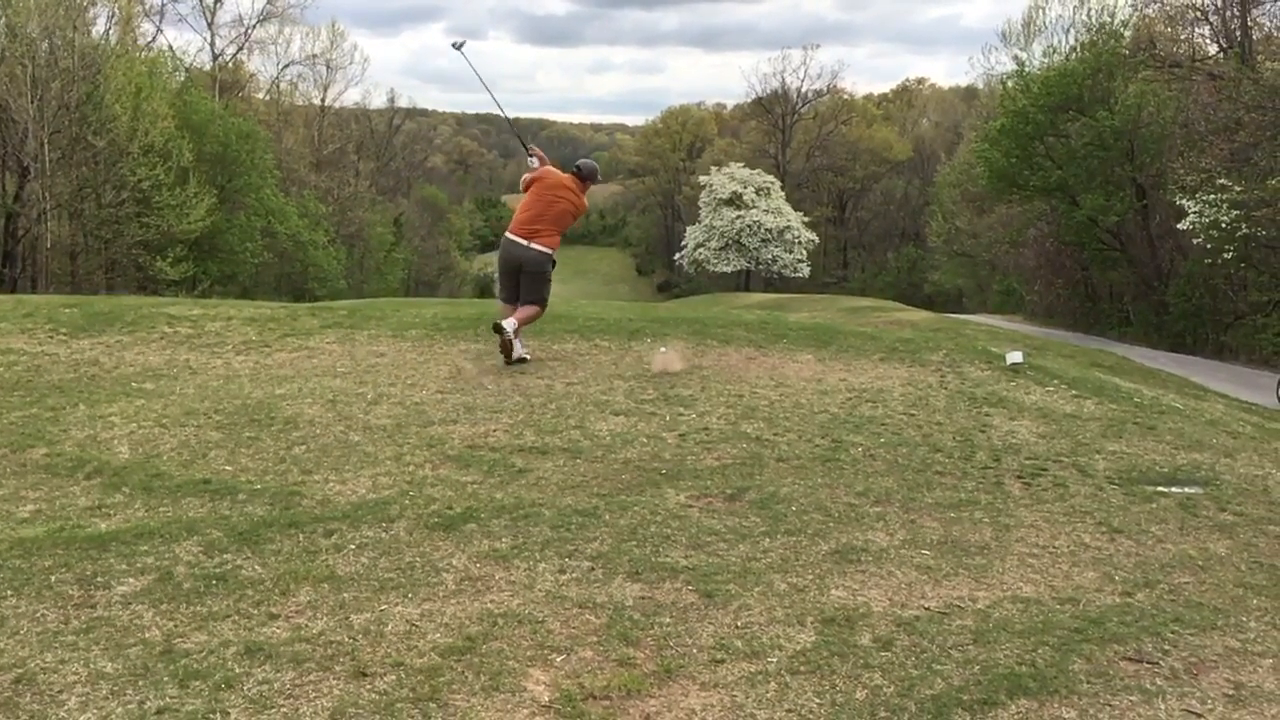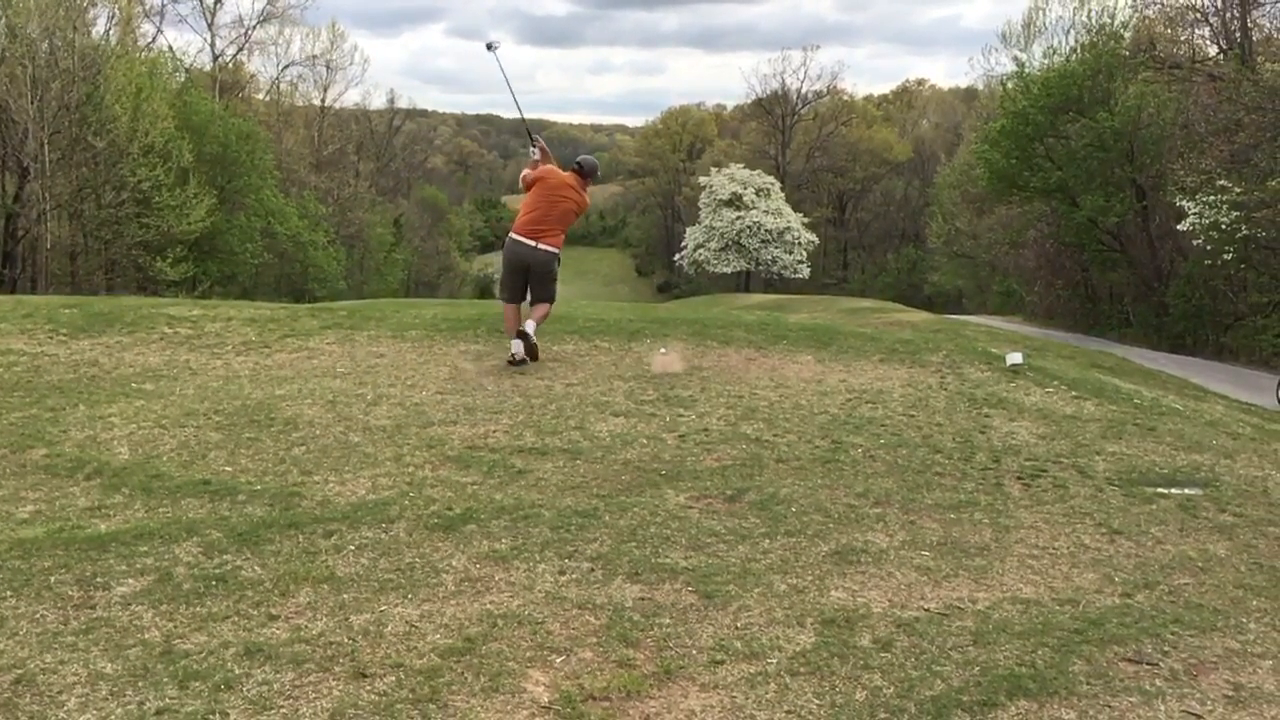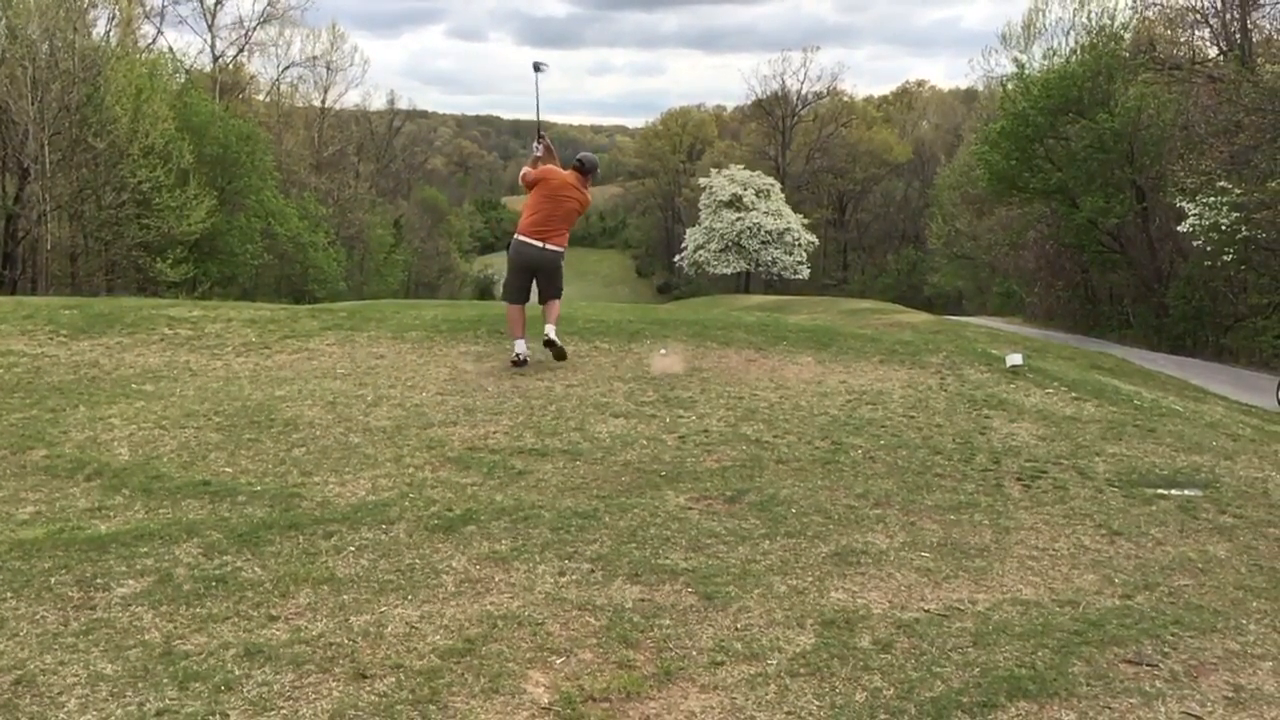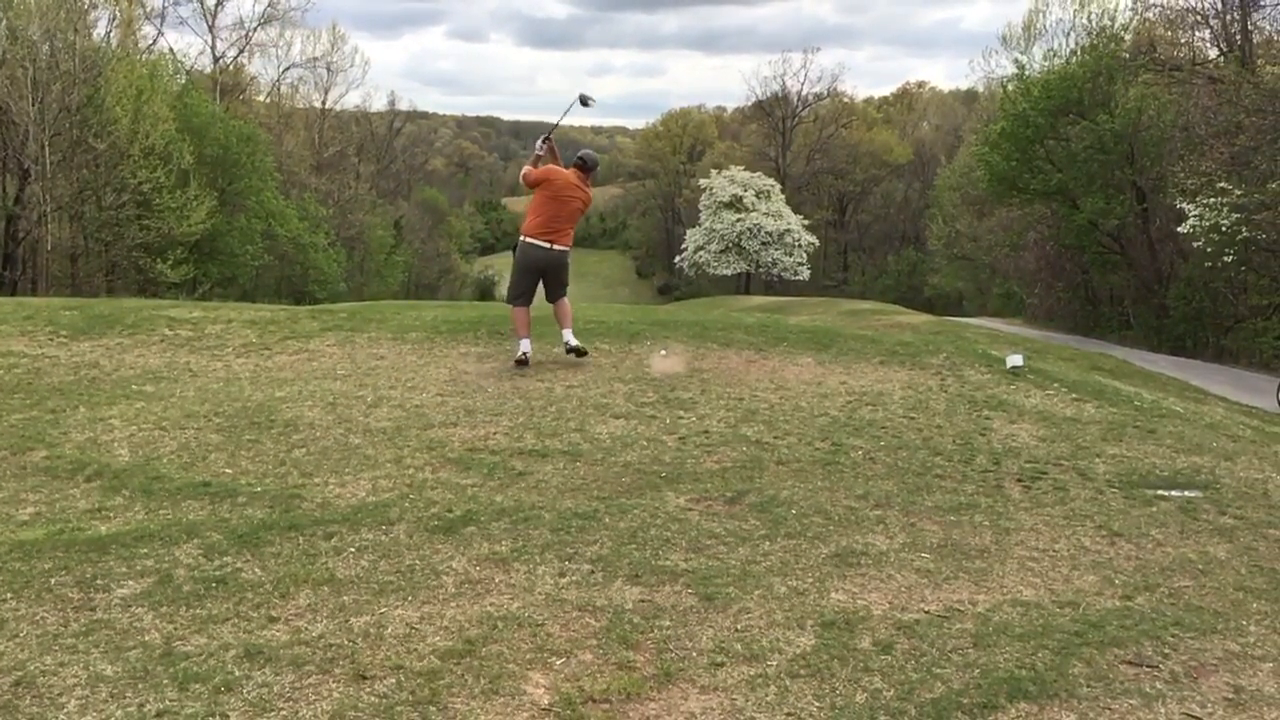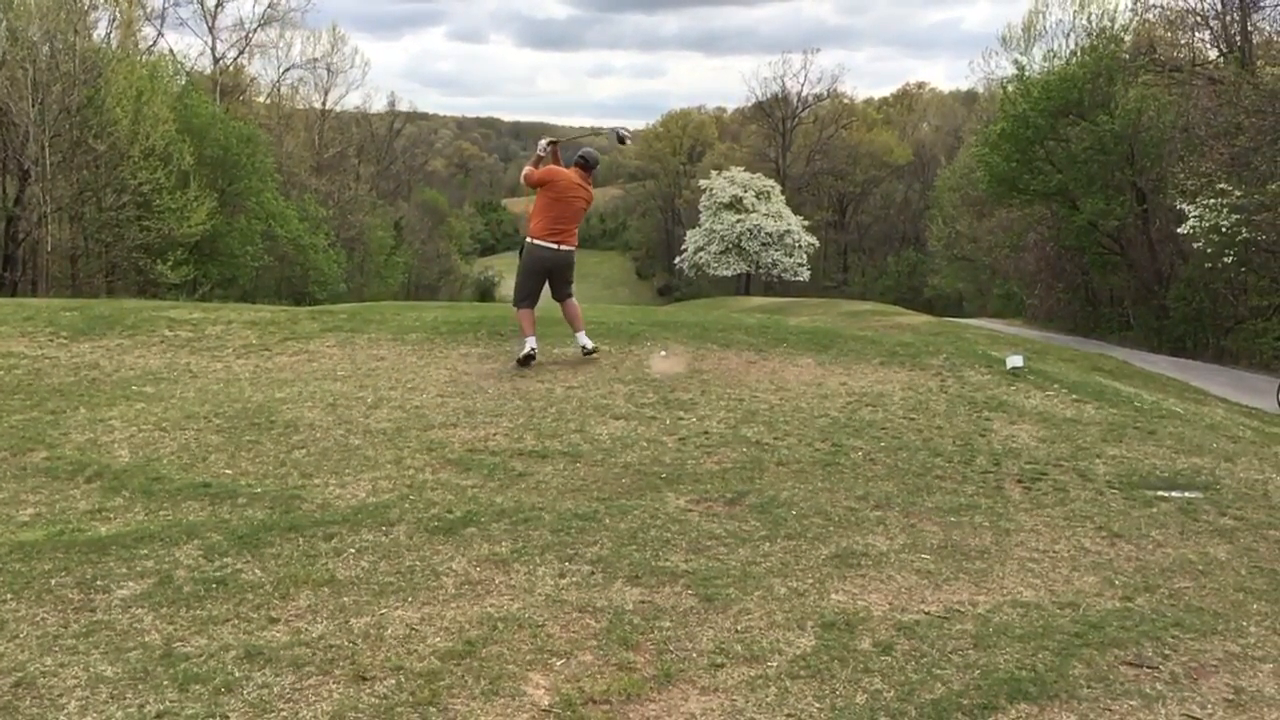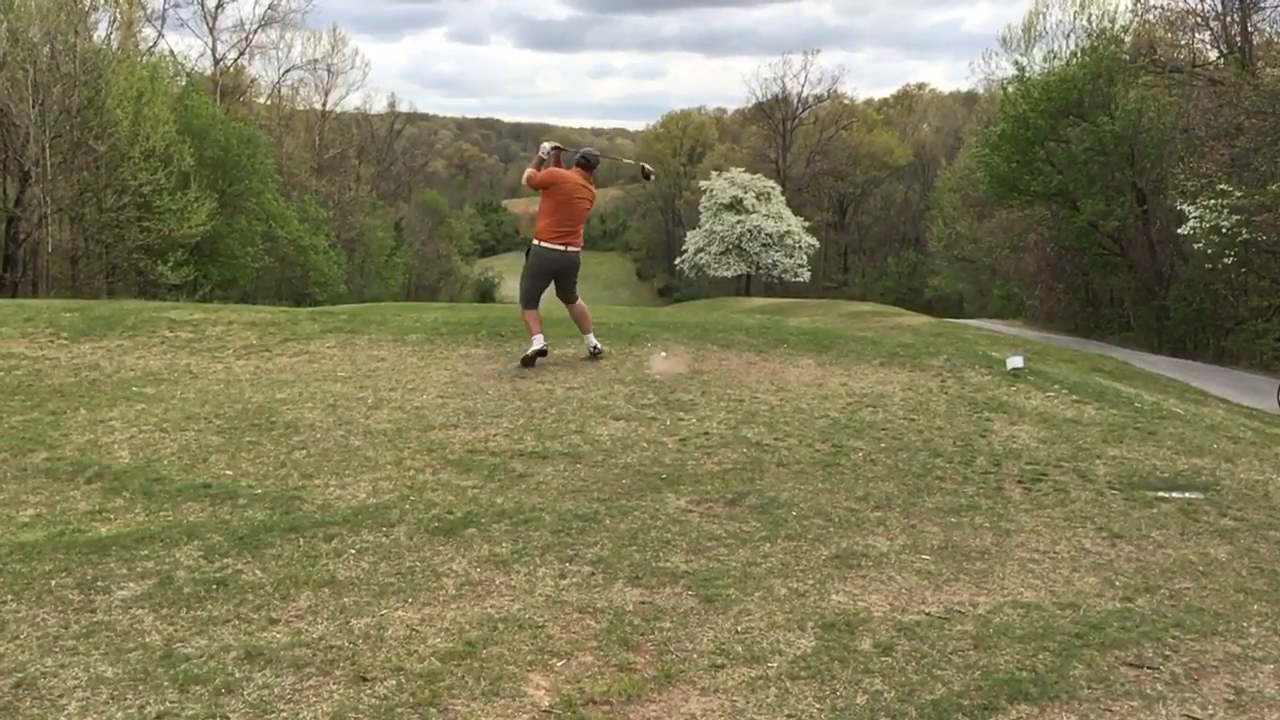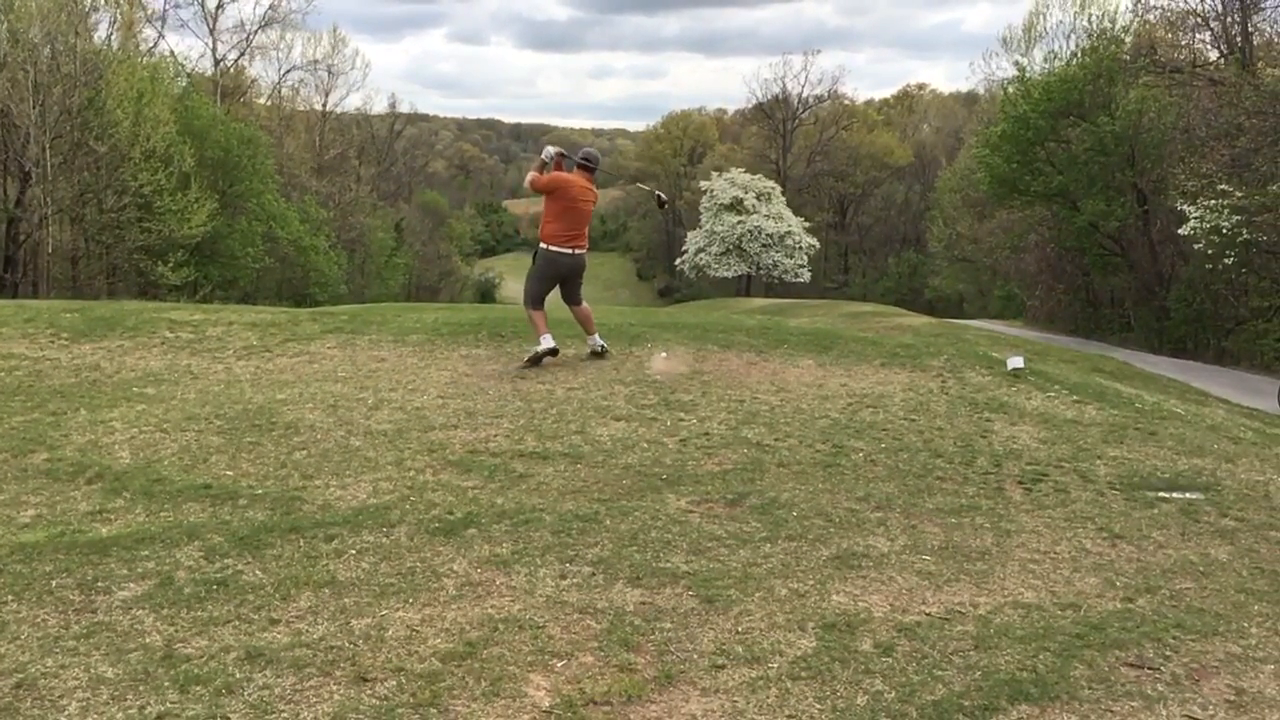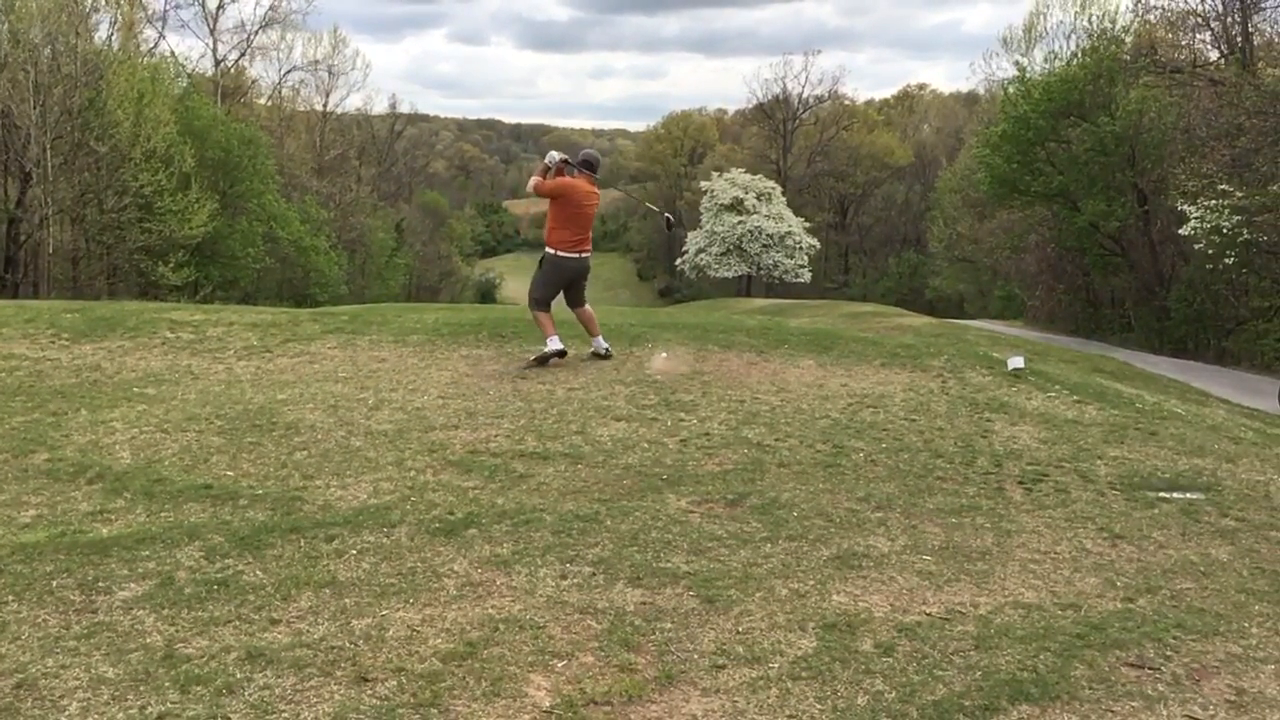
dt=0.3s
person 1, frame 1
left shoulder: (548, 174)
right shoulder: (581, 204)
left elbow: (525, 184)
left wrist: (539, 164)
right wrist: (543, 160)
left hip: (511, 243)
right hip: (538, 254)
left knee: (510, 299)
right knee: (535, 305)
left ankle: (514, 349)
right ankle: (509, 324)
person 1, frame 2
left shoulder: (548, 174)
right shoulder: (582, 201)
left elbow: (525, 180)
left wrist: (536, 158)
right wrist: (546, 153)
left hip: (516, 244)
right hip: (546, 254)
left knee: (511, 299)
right knee: (544, 301)
left ankle: (516, 350)
right ankle: (529, 327)
person 1, frame 3
left shoulder: (549, 173)
right shoulder: (584, 198)
left elbow: (524, 177)
left wrist: (536, 154)
right wrist: (549, 150)
left hip: (523, 246)
right hip: (552, 253)
left knee: (515, 299)
right knee: (552, 297)
left ankle: (519, 349)
right ankle: (550, 331)
person 1, frame 4
left shoulder: (551, 173)
right shoulder: (586, 195)
left elbow: (525, 176)
left wrist: (538, 153)
right wrist: (552, 151)
left hip: (530, 247)
right hip: (559, 253)
left knee: (519, 300)
right knee: (559, 296)
left ankle: (524, 347)
right ankle: (569, 338)
person 1, frame 5
left shoulder: (554, 174)
right shoulder: (588, 192)
left elbow: (526, 177)
left wrist: (540, 154)
right wrist: (554, 154)
left hip: (537, 249)
right hip: (565, 253)
left knee: (524, 301)
right knee: (565, 296)
left ankle: (530, 344)
right ankle: (583, 340)
person 1, frame 6
left shoulder: (557, 176)
right shoulder: (590, 192)
left elbow: (528, 179)
left wrist: (542, 156)
right wrist: (556, 159)
left hip: (544, 250)
right hip: (572, 254)
left knee: (528, 300)
right knee: (570, 298)
left ankle: (537, 342)
right ankle: (591, 342)
person 1, frame 7
left shoulder: (562, 180)
right shoulder: (592, 192)
left elbow: (530, 182)
left wrist: (544, 159)
right wrist: (557, 163)
left hip: (551, 254)
right hip: (577, 257)
left knee: (533, 300)
right knee: (575, 300)
left ankle: (546, 342)
right ankle: (596, 343)
person 1, frame 8
left shoulder: (567, 185)
right shoulder: (593, 192)
left elbow: (533, 187)
left wrist: (548, 163)
right wrist: (559, 169)
left hip: (557, 258)
right hip: (582, 259)
left knee: (538, 302)
right knee: (578, 302)
left ankle: (554, 344)
right ankle: (600, 345)
